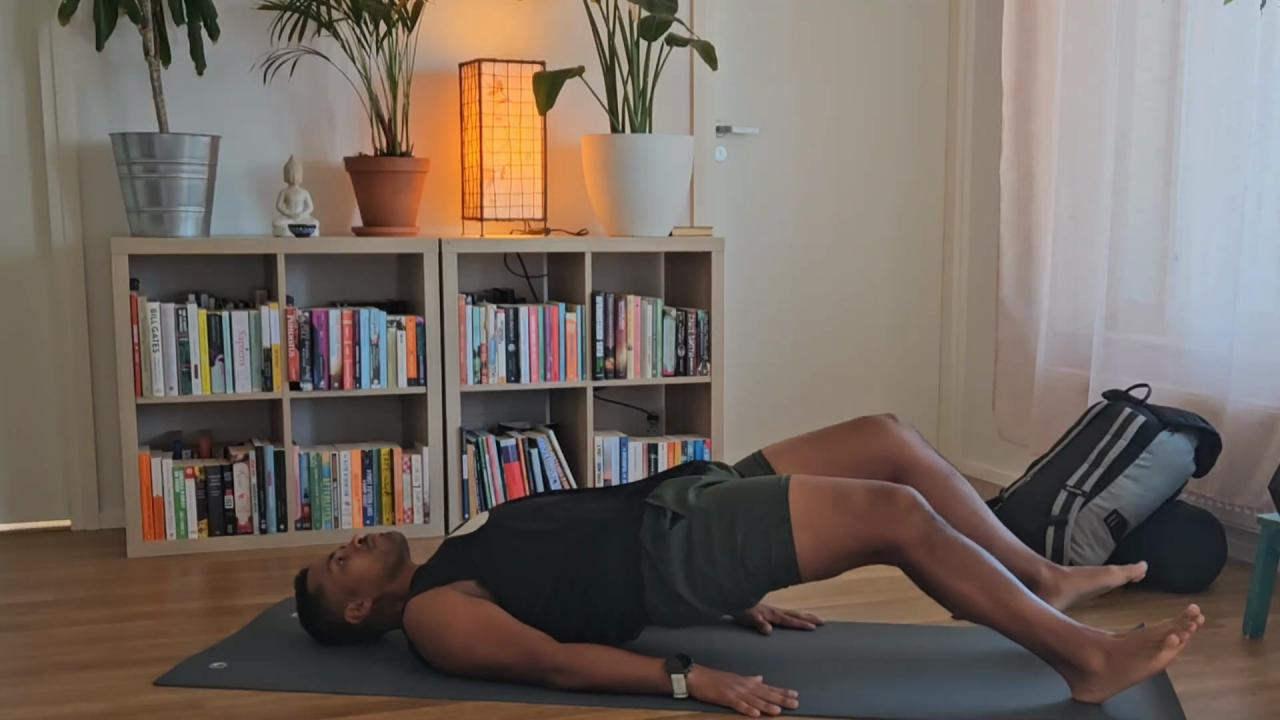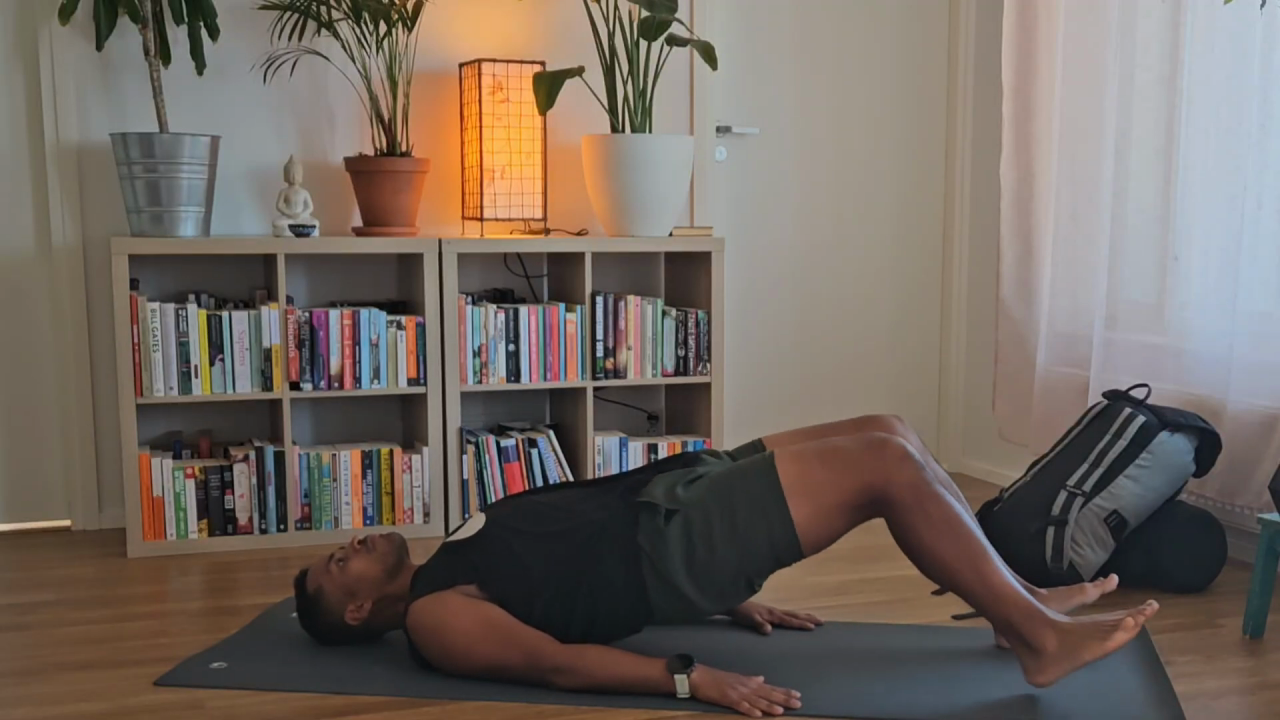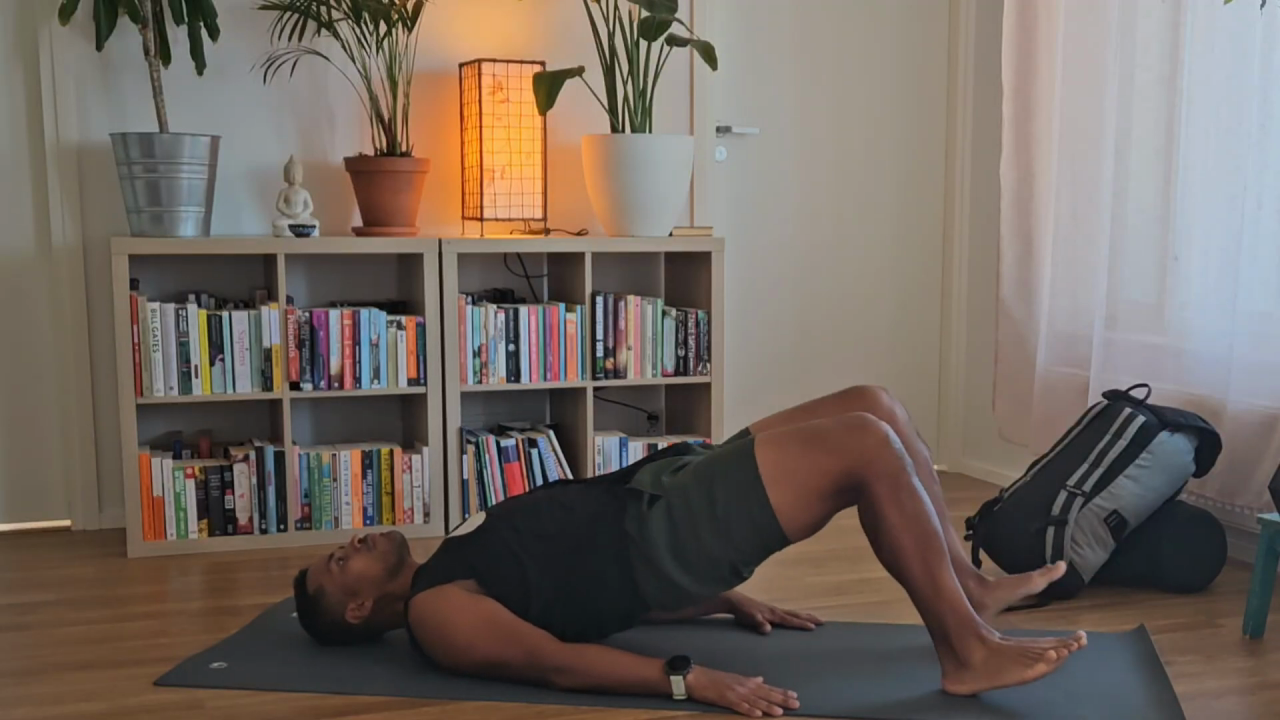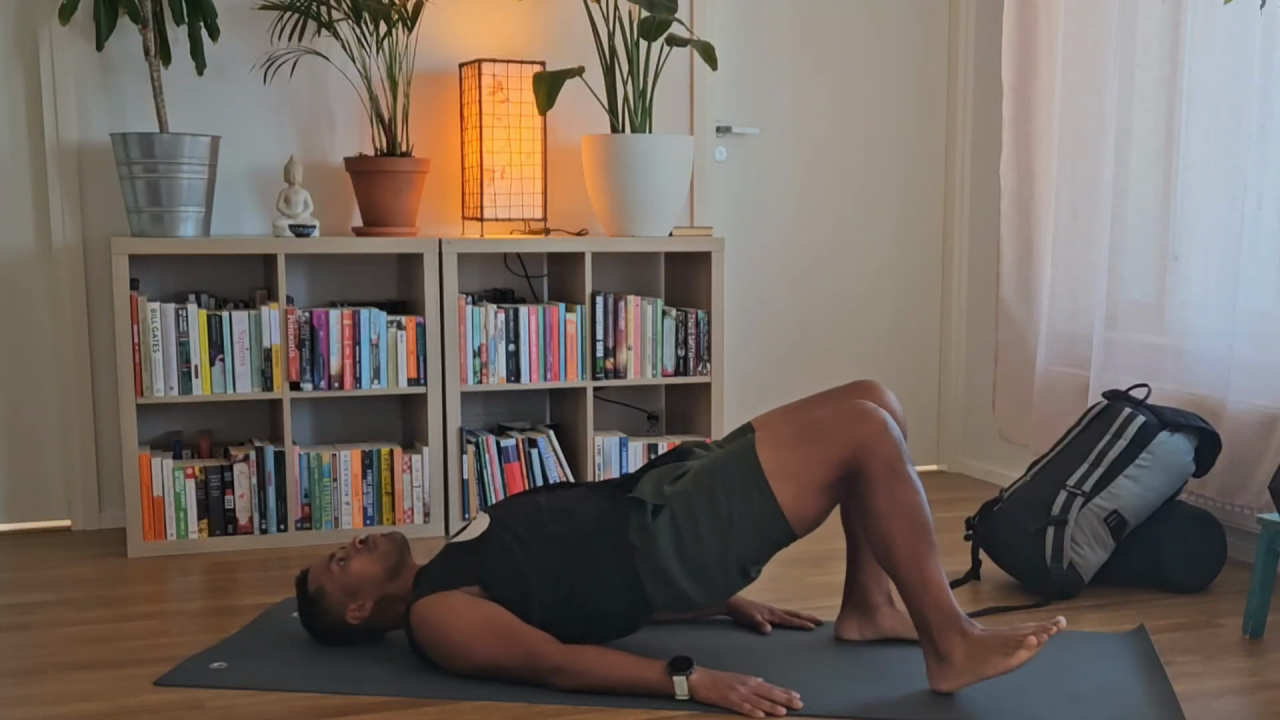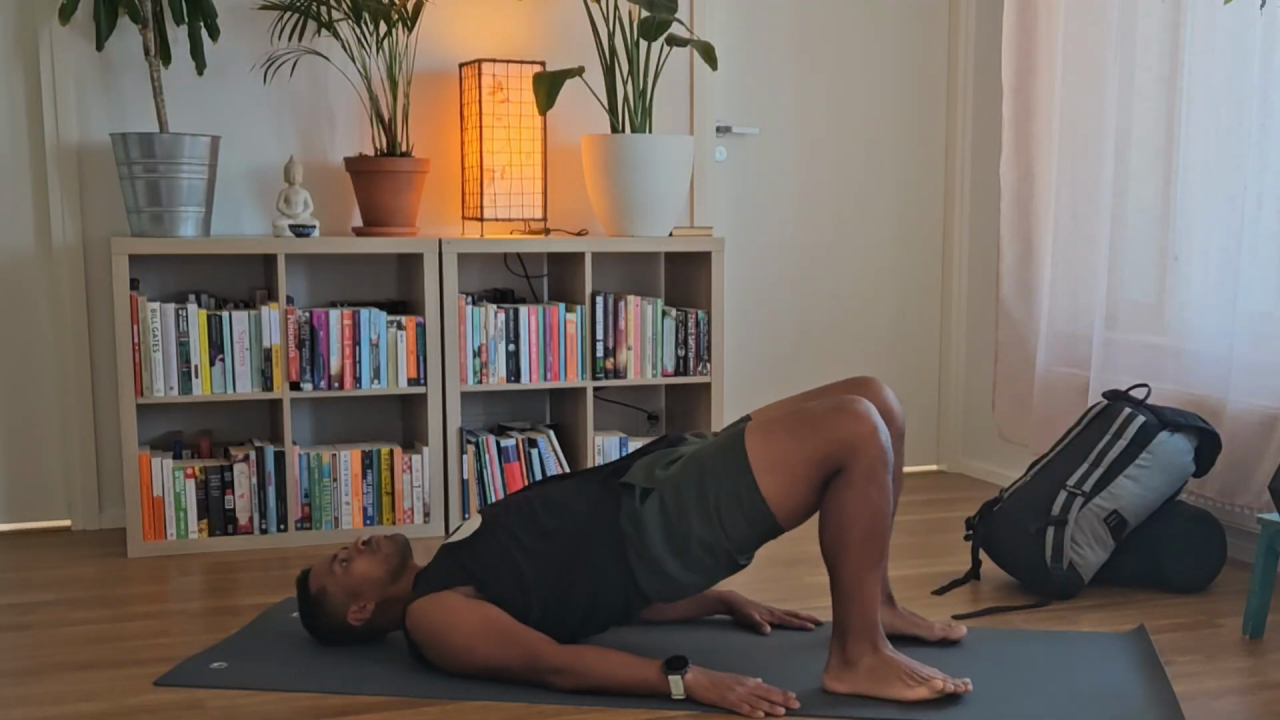
dt=0.5s
person 1, frame 1
left shoulder: (456, 565)
right shoulder: (433, 617)
left wrist: (740, 598)
left hip: (676, 505)
right hip: (673, 547)
left knee: (888, 438)
right knee: (897, 516)
left ankle: (1042, 579)
person 1, frame 2
left shoulder: (456, 567)
right shoulder: (434, 619)
left wrist: (728, 598)
left hip: (668, 498)
right hip: (670, 542)
left knee: (885, 434)
right knee: (887, 467)
left ankle: (1020, 600)
right ankle: (1041, 637)
person 1, frame 3
left shoulder: (453, 571)
right shoulder: (434, 615)
left wrist: (730, 598)
left hip: (656, 501)
right hip: (660, 534)
left knee: (873, 407)
right knee: (866, 444)
left ankle: (959, 586)
right ankle: (970, 652)
person 1, frame 4
left shoulder: (458, 571)
right shoulder: (435, 618)
left wrist: (727, 600)
left hip: (656, 497)
right hip: (663, 538)
left knee: (869, 403)
right knee: (866, 433)
left ankle: (867, 607)
right ankle: (951, 644)
person 1, frame 5
left shoulder: (450, 575)
right shoulder: (432, 618)
right elbow: (555, 663)
left wrist: (723, 596)
right hip: (654, 528)
left knee: (871, 400)
right knee: (856, 427)
left ankle: (875, 606)
right ankle: (860, 657)
